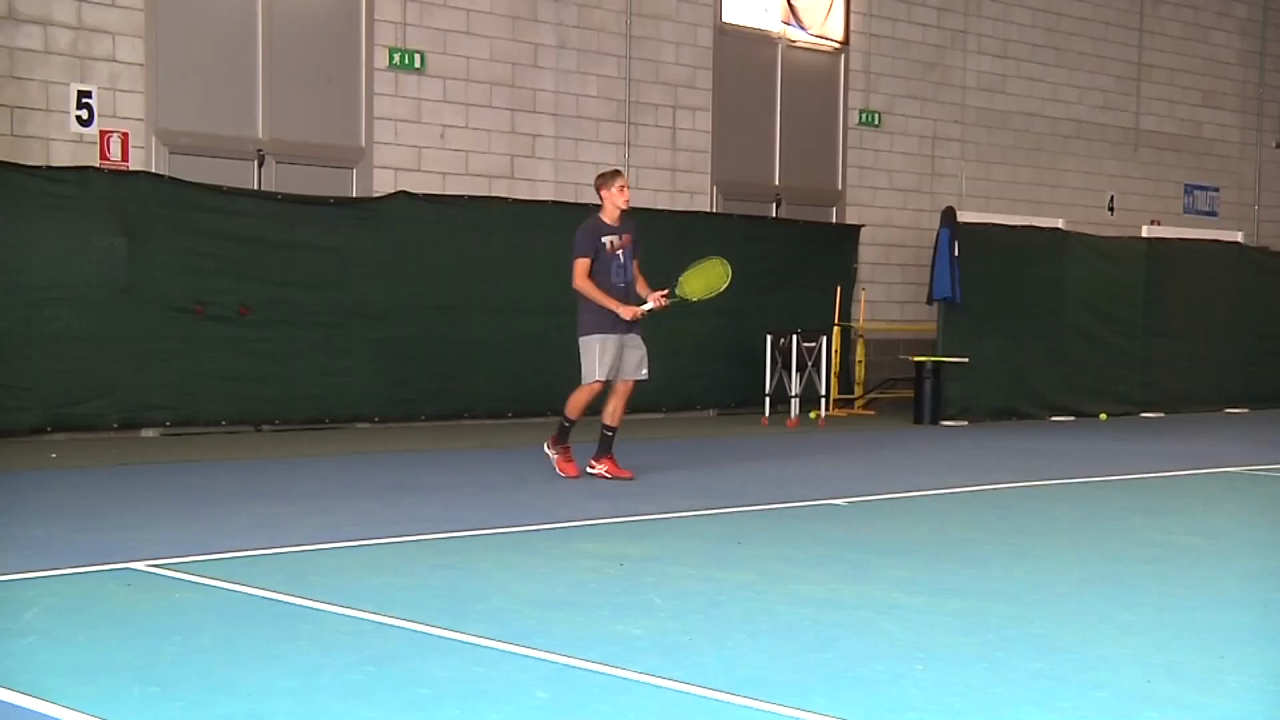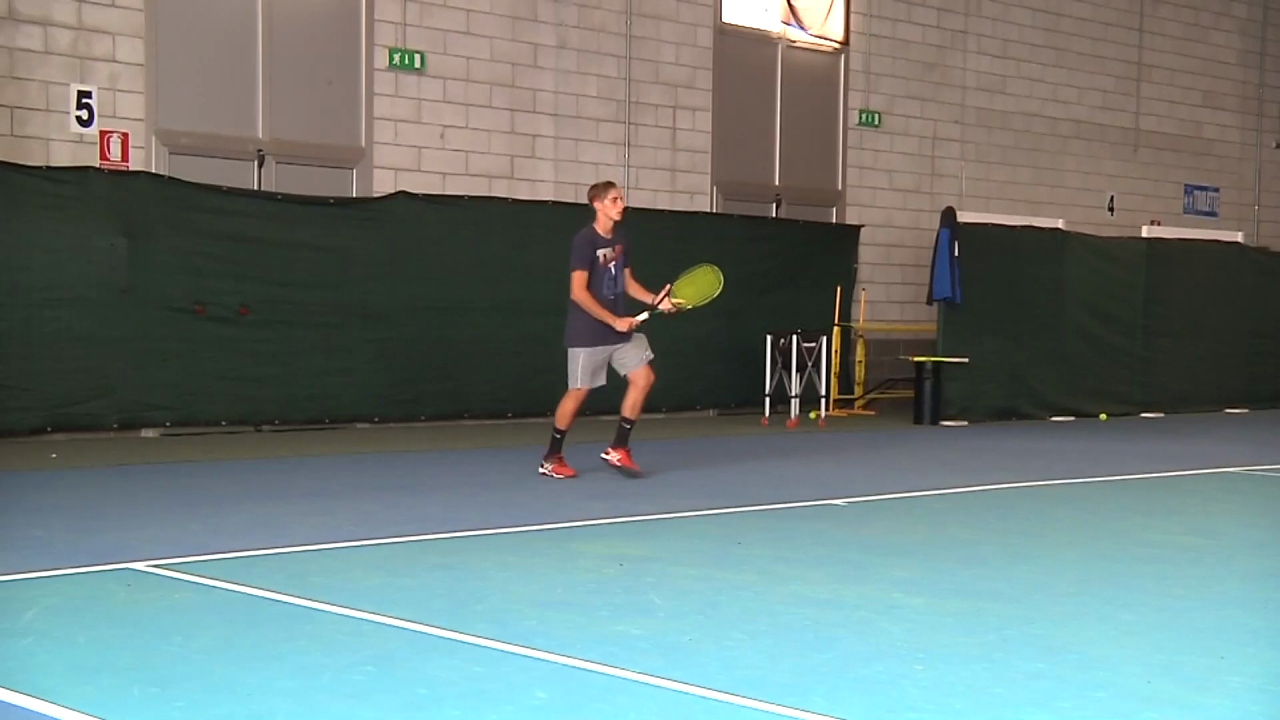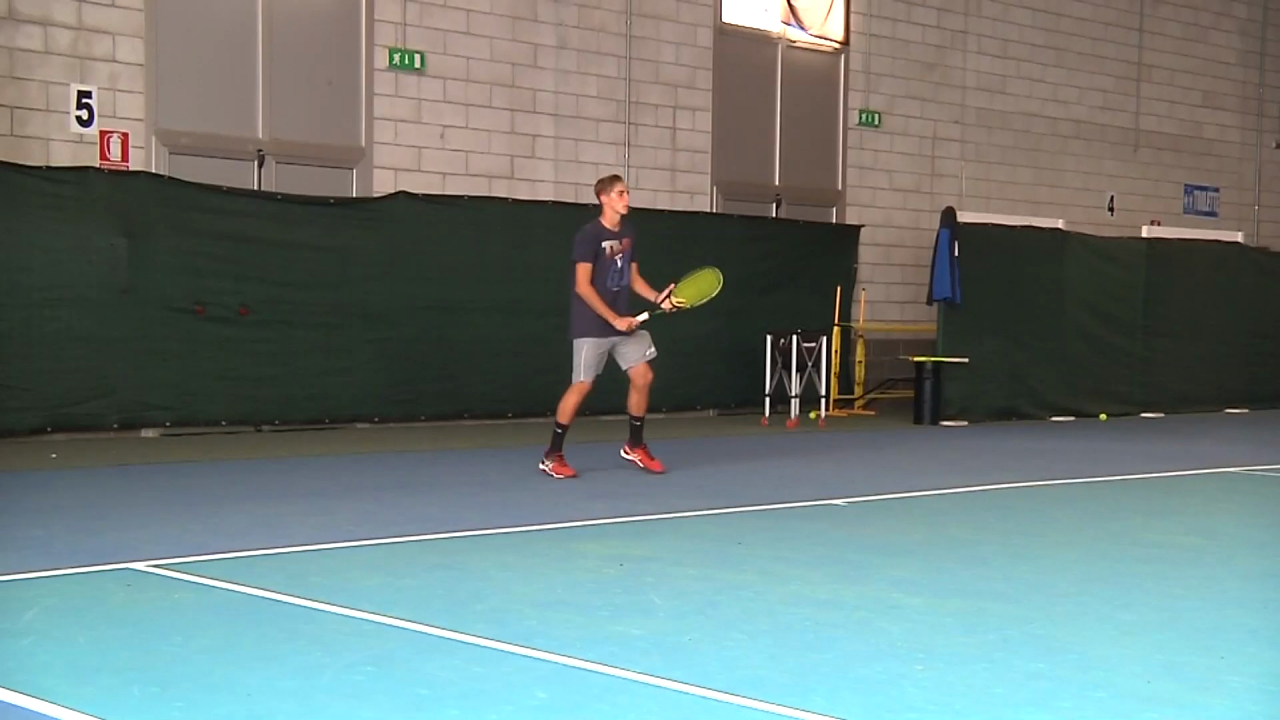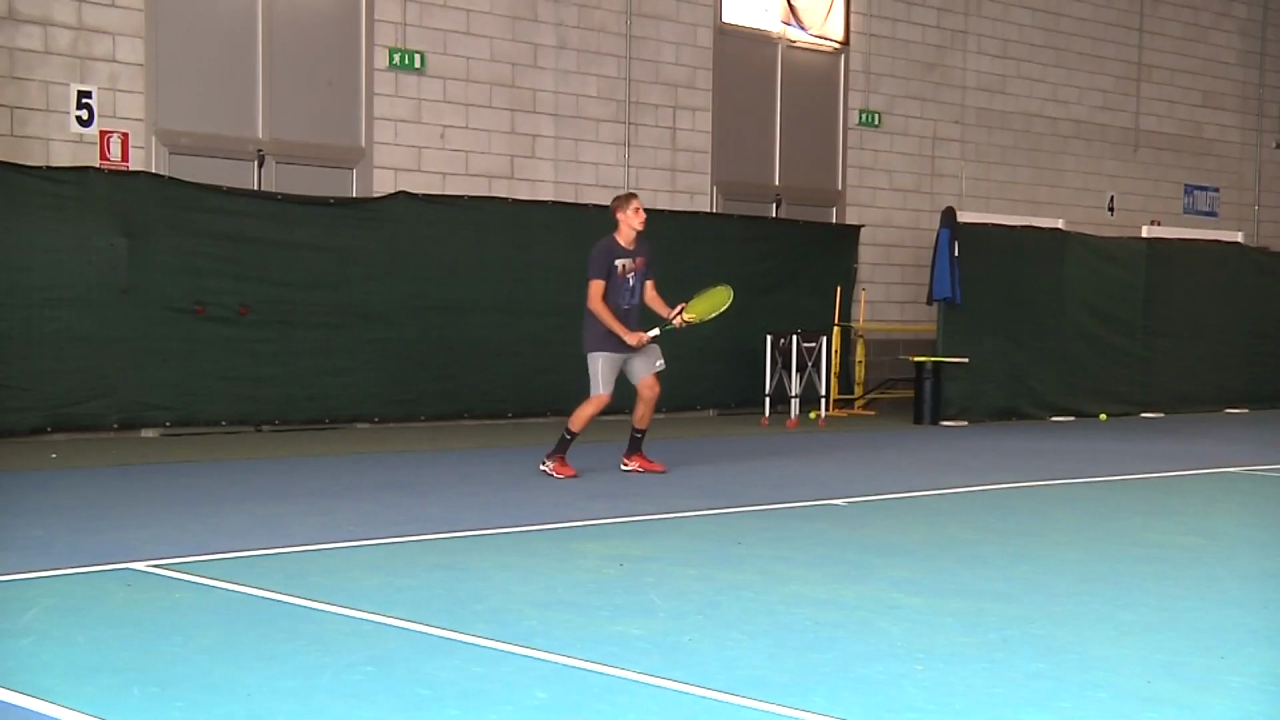
dt=0.2s
person 1, frame 1
left shoulder: (629, 228)
right shoulder: (589, 229)
right elbow: (579, 280)
left wrist: (649, 296)
right wrist: (618, 307)
left hip: (627, 325)
right hip: (599, 323)
left knee: (623, 386)
right knee: (594, 384)
left ankle: (602, 459)
right ankle: (558, 443)
person 1, frame 2
left shoulder: (620, 238)
right shoulder: (584, 241)
right elbow: (578, 292)
left wrist: (655, 300)
right wrist: (614, 320)
left hip: (619, 330)
right hip: (588, 332)
left knee: (644, 378)
right knee: (579, 391)
left ankle: (618, 447)
right ankle: (551, 457)
person 1, frame 3
left shoulder: (628, 233)
right shoulder: (589, 234)
right elbow: (582, 285)
left wrist: (658, 297)
right wrist: (614, 318)
left hip: (622, 323)
right hip: (592, 324)
left knee: (643, 377)
right knee: (583, 384)
left ankle: (635, 446)
right ankle: (552, 455)
person 1, frame 4
left shoulder: (644, 250)
right shoulder: (603, 251)
left elbow: (649, 293)
right elbow: (594, 301)
left wrist: (670, 314)
right wrist: (625, 334)
left hip: (633, 336)
right hip: (603, 338)
left knee: (650, 390)
right knee: (601, 398)
left ankle: (633, 454)
right ankle: (555, 456)
